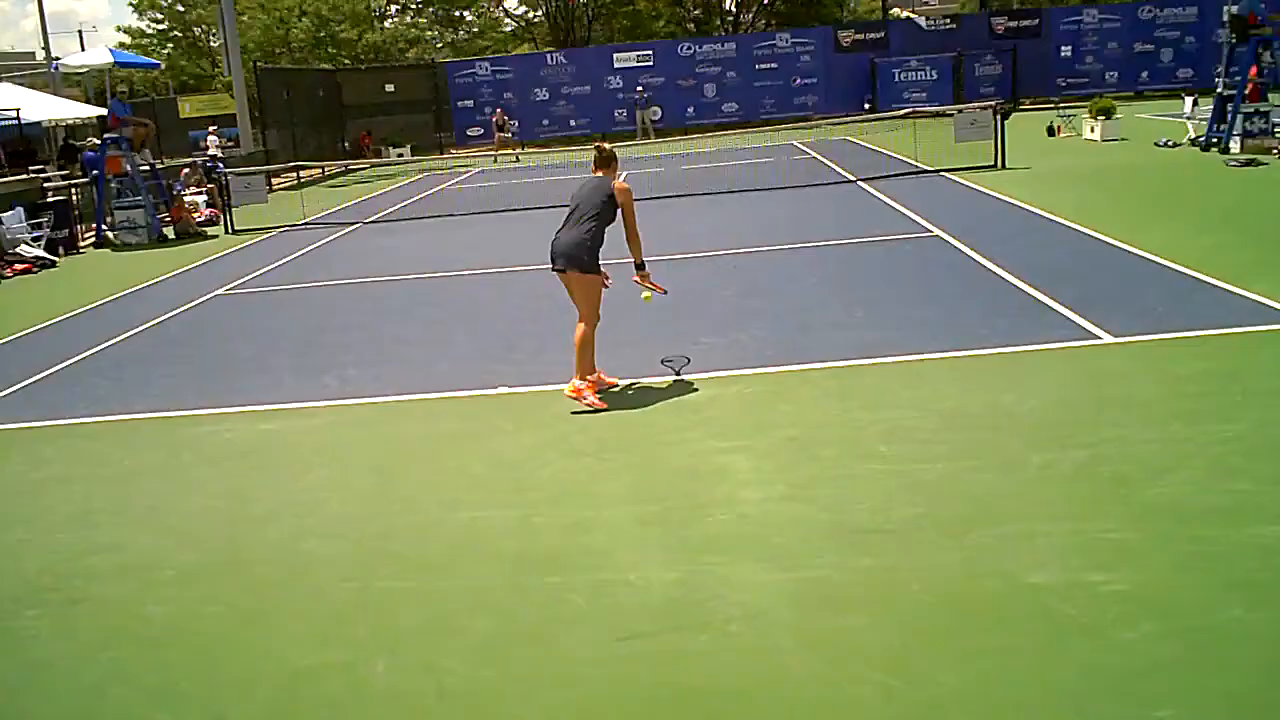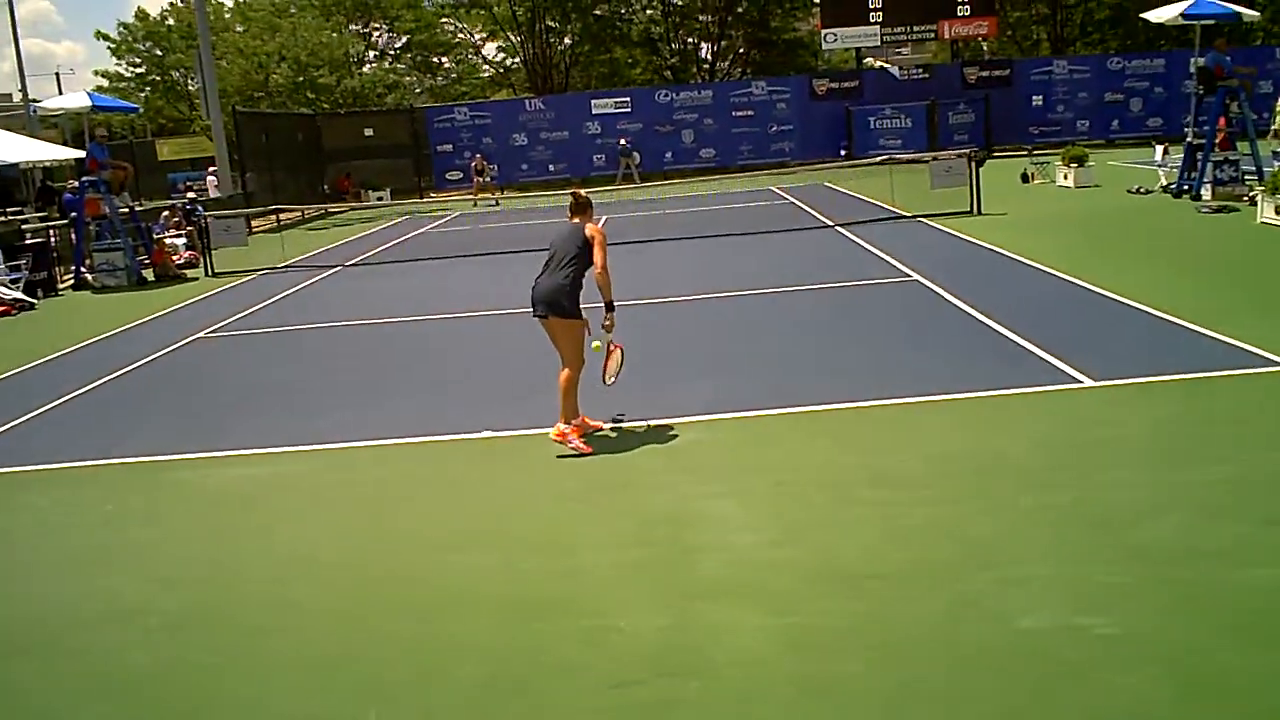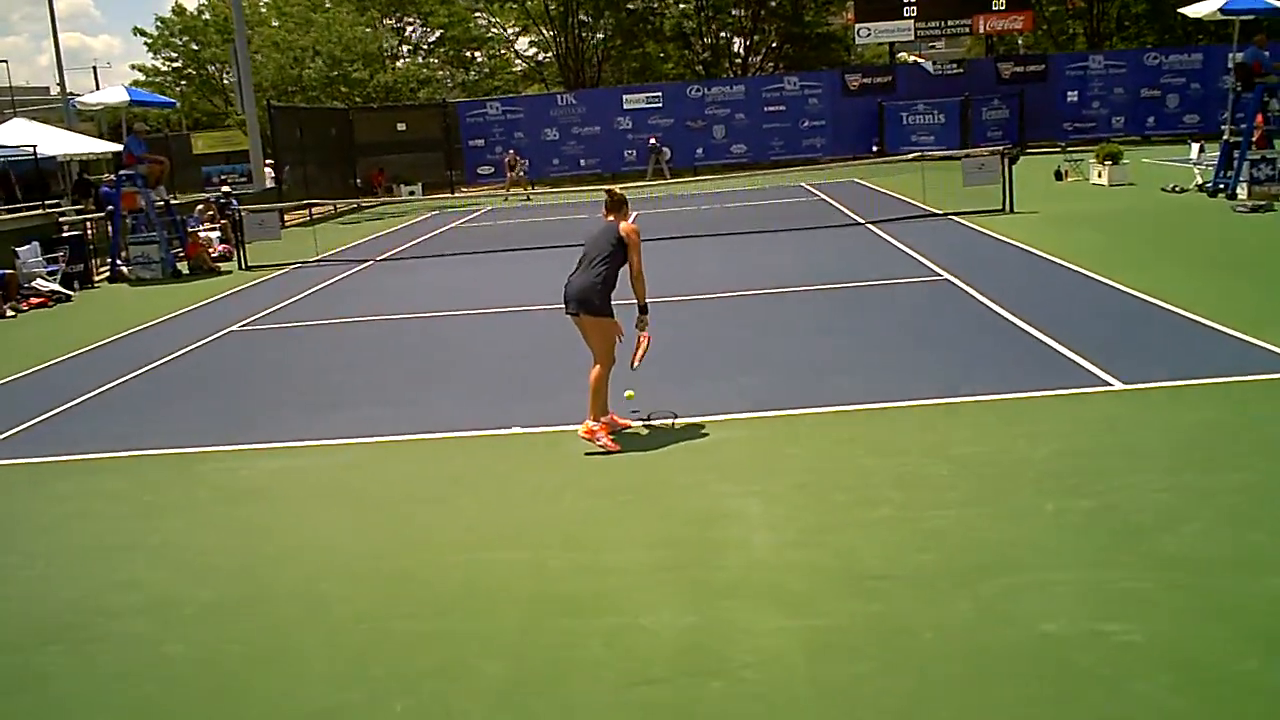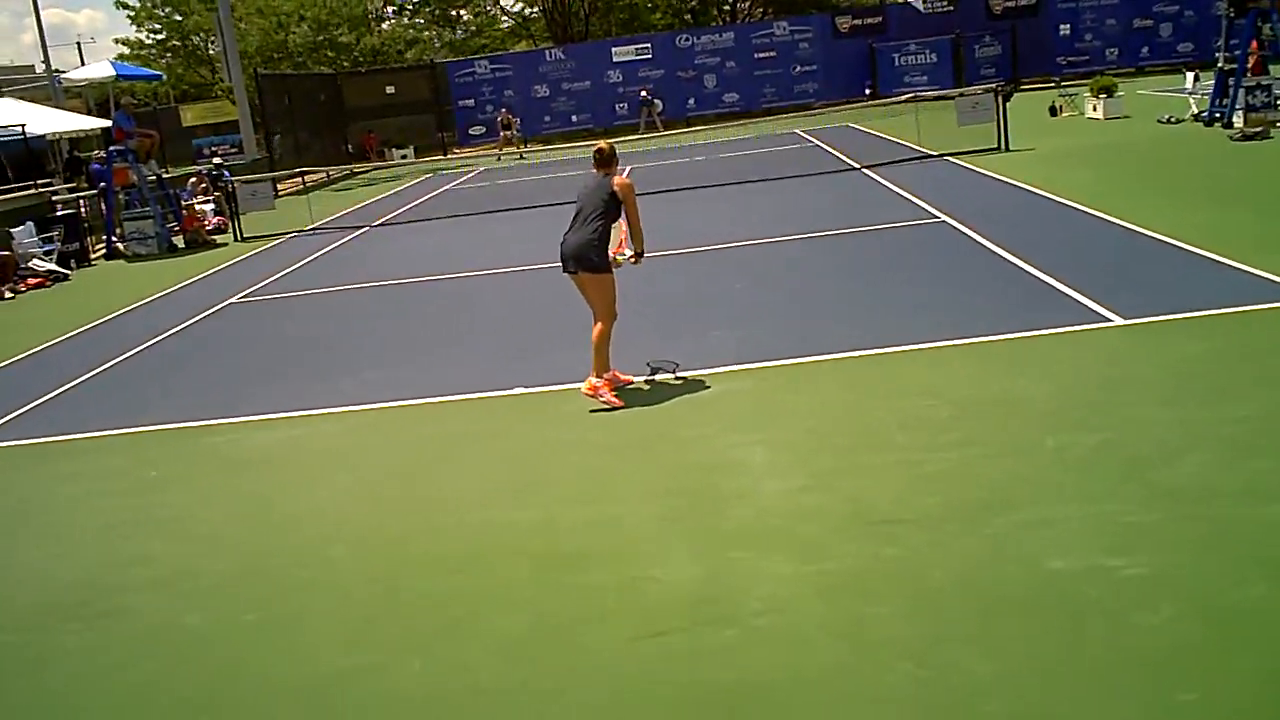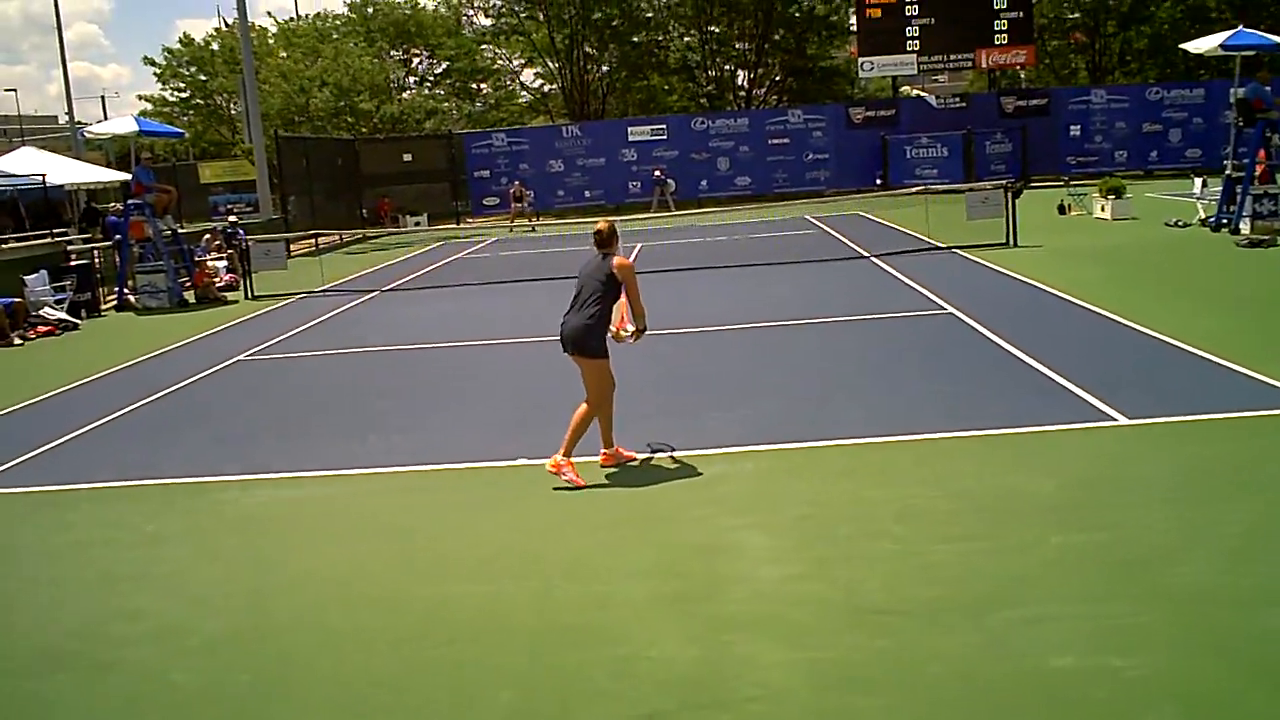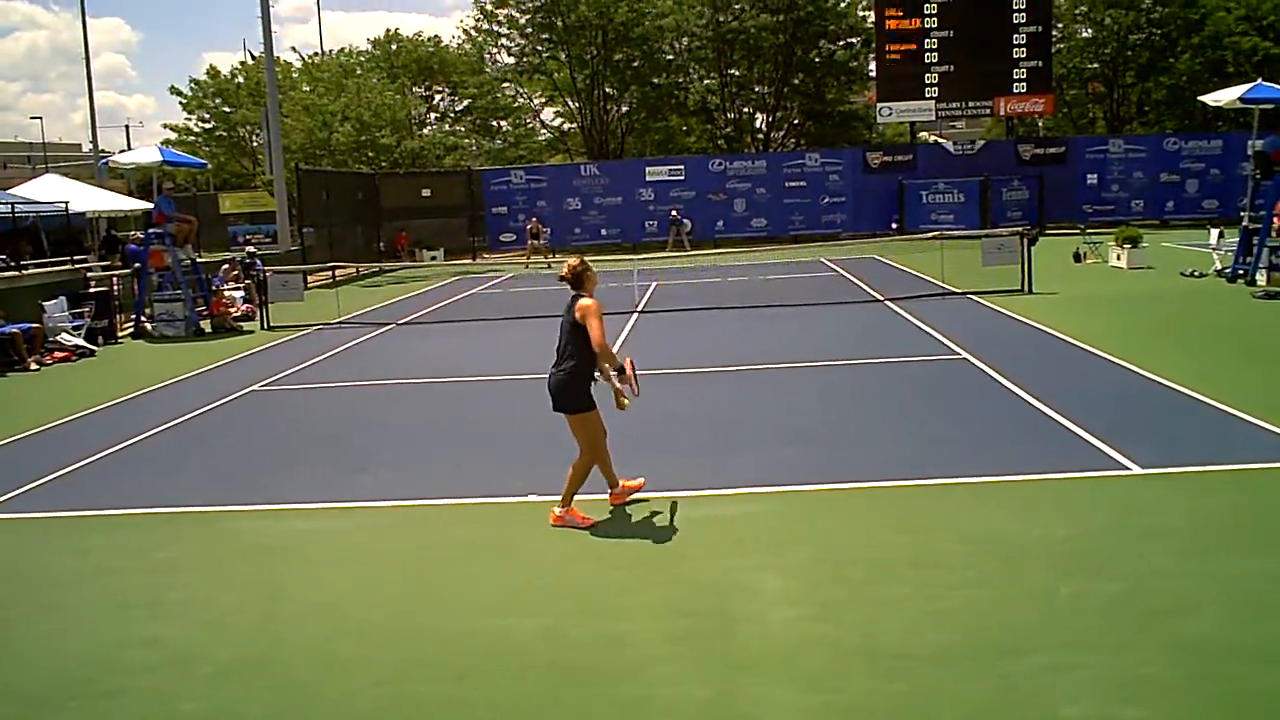
dt=0.7s
person 1, frame 1
left shoulder: (582, 187)
right shoulder: (620, 188)
right elbow: (631, 232)
left wrist: (595, 269)
right wrist: (640, 267)
left hip: (559, 247)
right hip: (580, 250)
left knee: (588, 317)
right knee: (588, 319)
left ankle: (591, 374)
right ankle: (579, 382)
person 1, frame 2
left shoulder: (560, 233)
right shoulder: (594, 231)
right elbow: (600, 269)
left wrist: (578, 317)
right wrist: (609, 308)
left hip: (540, 293)
right hip: (560, 295)
left knee: (572, 362)
right knee: (573, 363)
left ankle: (574, 419)
right ankle: (563, 426)
person 1, frame 3
left shoulder: (597, 232)
right shoulder: (629, 229)
right elbow: (636, 273)
left wrist: (609, 320)
right wrist: (643, 310)
left hip: (572, 291)
right hip: (592, 293)
left knee: (604, 359)
right knee: (604, 361)
left ankle: (604, 416)
right ankle: (592, 424)
person 1, frame 4
left shoulder: (587, 186)
right shoulder: (622, 184)
right elbow: (634, 226)
left wrist: (606, 256)
right wrist: (638, 252)
left hip: (569, 248)
right hip: (589, 251)
left knee: (603, 315)
right knee: (605, 318)
left ankle: (606, 373)
right ankle: (595, 381)
person 1, frame 5
left shoulder: (588, 265)
right shoulder: (622, 264)
right elbow: (636, 306)
left wrist: (609, 329)
right wrist: (640, 329)
left hip: (570, 329)
right hip: (587, 334)
left knee: (607, 388)
right knee: (594, 400)
left ankle: (610, 450)
right ankle: (561, 459)
person 1, frame 6
left shoulder: (575, 305)
right shoulder: (589, 304)
right elbow: (599, 346)
left wrist: (613, 382)
right wrist: (620, 369)
left hip: (565, 381)
right hip: (571, 386)
left knee: (598, 436)
right knee: (590, 451)
left ankle: (616, 488)
right ankle: (562, 509)
